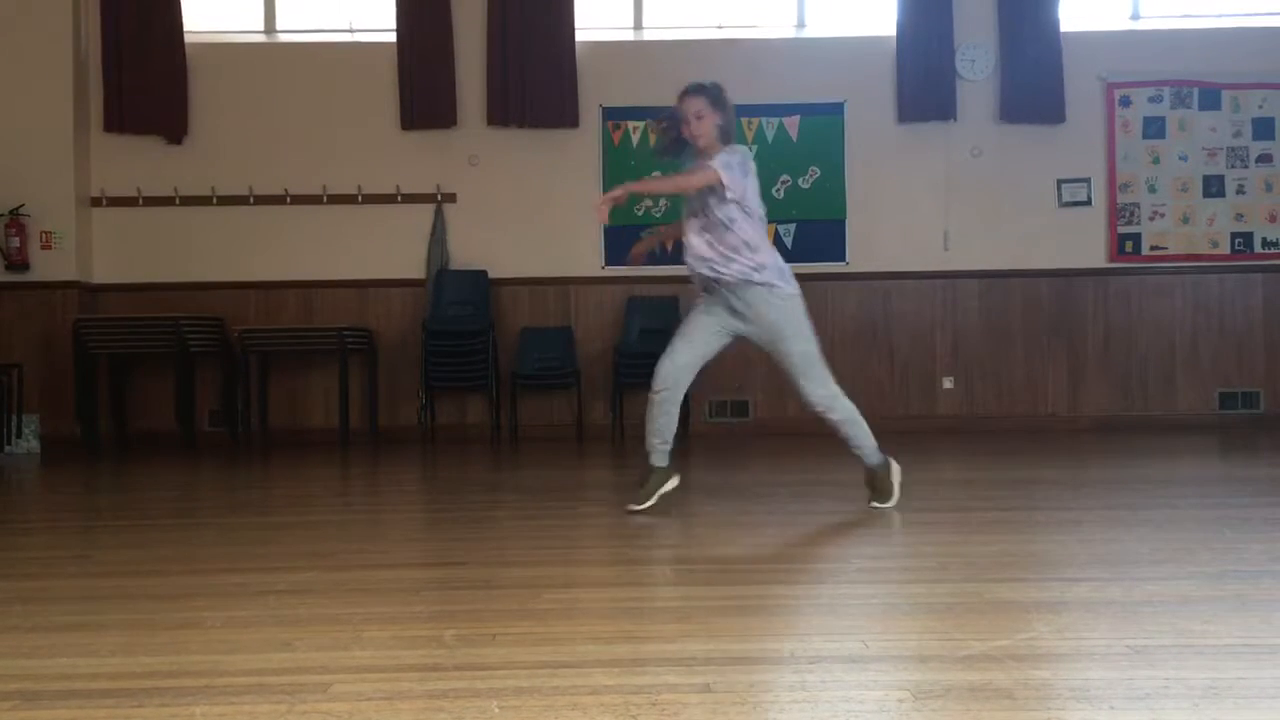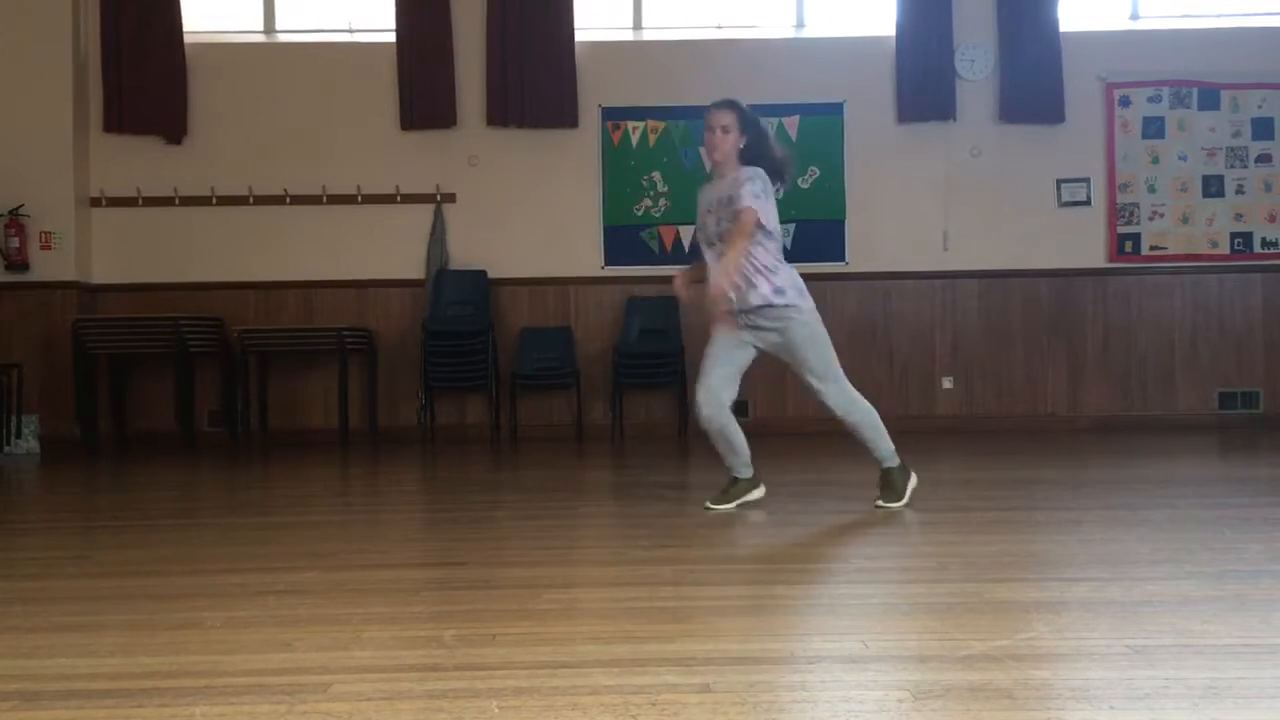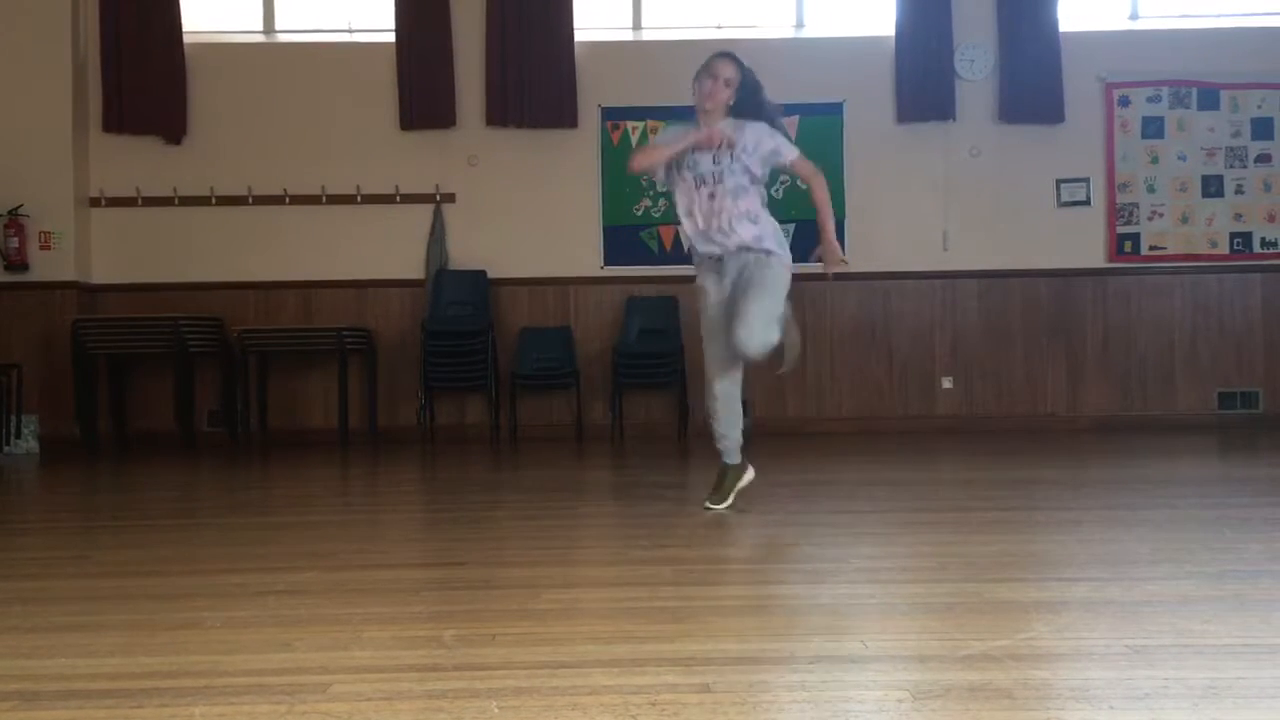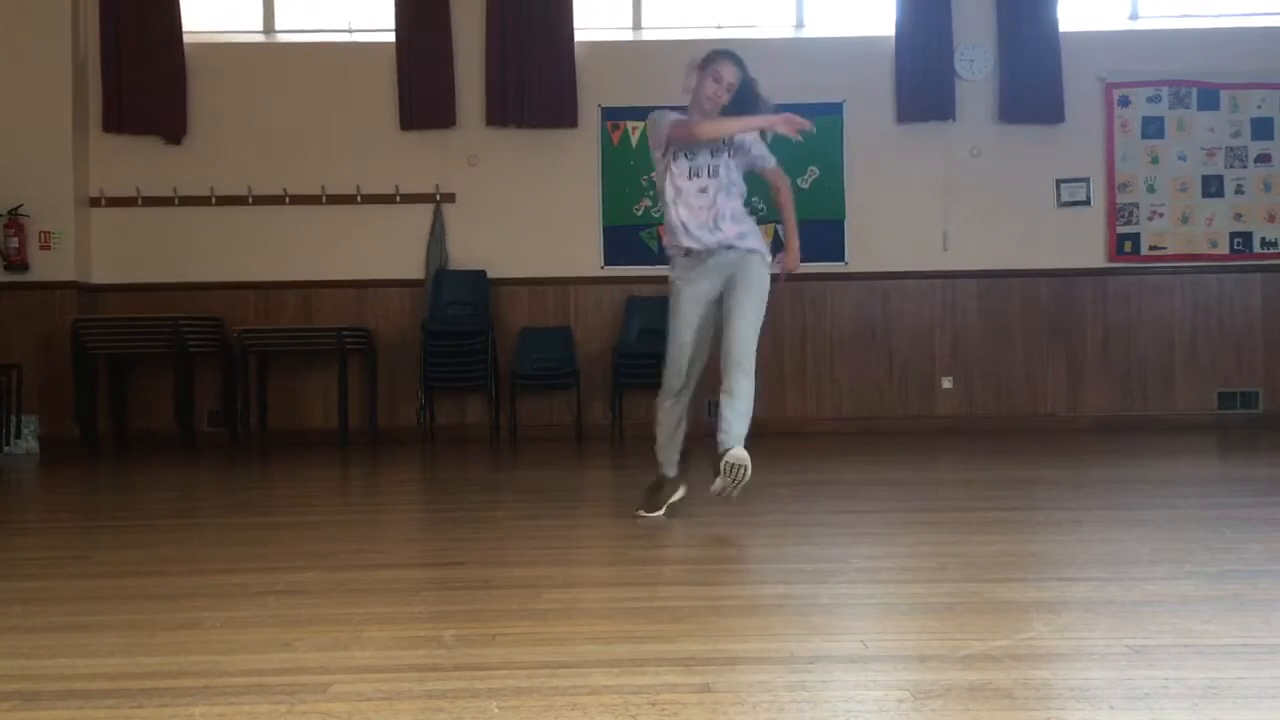
dt=0.2s
person 1, frame 1
left shoulder: (735, 159)
right shoulder: (697, 169)
left elbow: (685, 185)
left wrist: (625, 188)
right wrist: (652, 238)
left hip: (767, 293)
right hip: (716, 300)
left knee: (818, 389)
right knee: (666, 380)
left ankle: (878, 463)
right ankle: (658, 470)
person 1, frame 2
left shoulder: (752, 180)
right shoulder: (708, 194)
left elbow: (745, 231)
left wrist: (721, 283)
right wrist: (689, 274)
left hip: (783, 308)
right hip: (736, 316)
left knee: (836, 395)
right knee: (709, 406)
left ankle: (894, 468)
right ankle: (744, 479)
person 1, frame 3
left shoulder: (754, 132)
right shoulder: (675, 139)
left elbow: (812, 178)
right elbow: (637, 164)
left wrist: (829, 237)
right wrist: (695, 139)
left hip: (763, 253)
right hip: (713, 266)
left knee: (748, 344)
right knee: (719, 374)
left ankle: (777, 322)
right ankle: (733, 465)
person 1, frame 4
left shoulder: (745, 140)
right shoulder: (665, 125)
left elbow: (780, 184)
right elbow: (702, 131)
left wrist: (791, 241)
right wrist: (768, 121)
left hip: (746, 259)
right hip: (693, 265)
left knee: (739, 356)
right knee: (679, 379)
left ankle: (731, 454)
right ankle: (667, 477)
